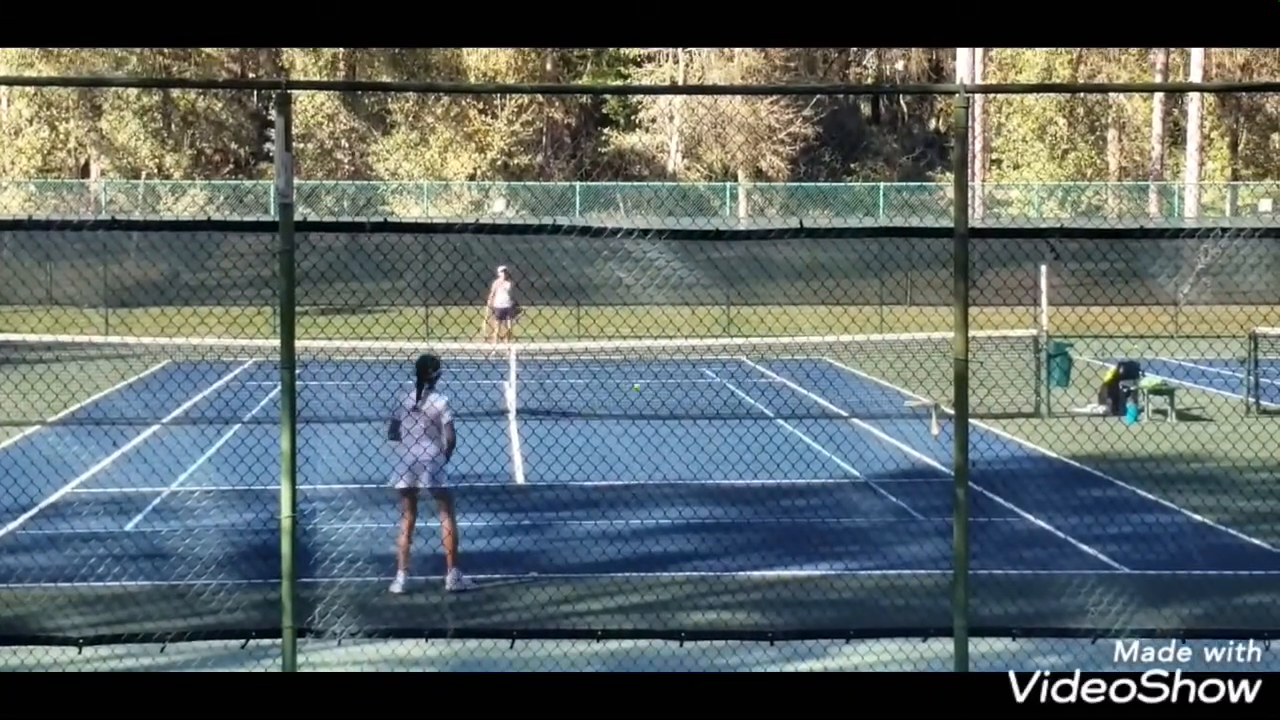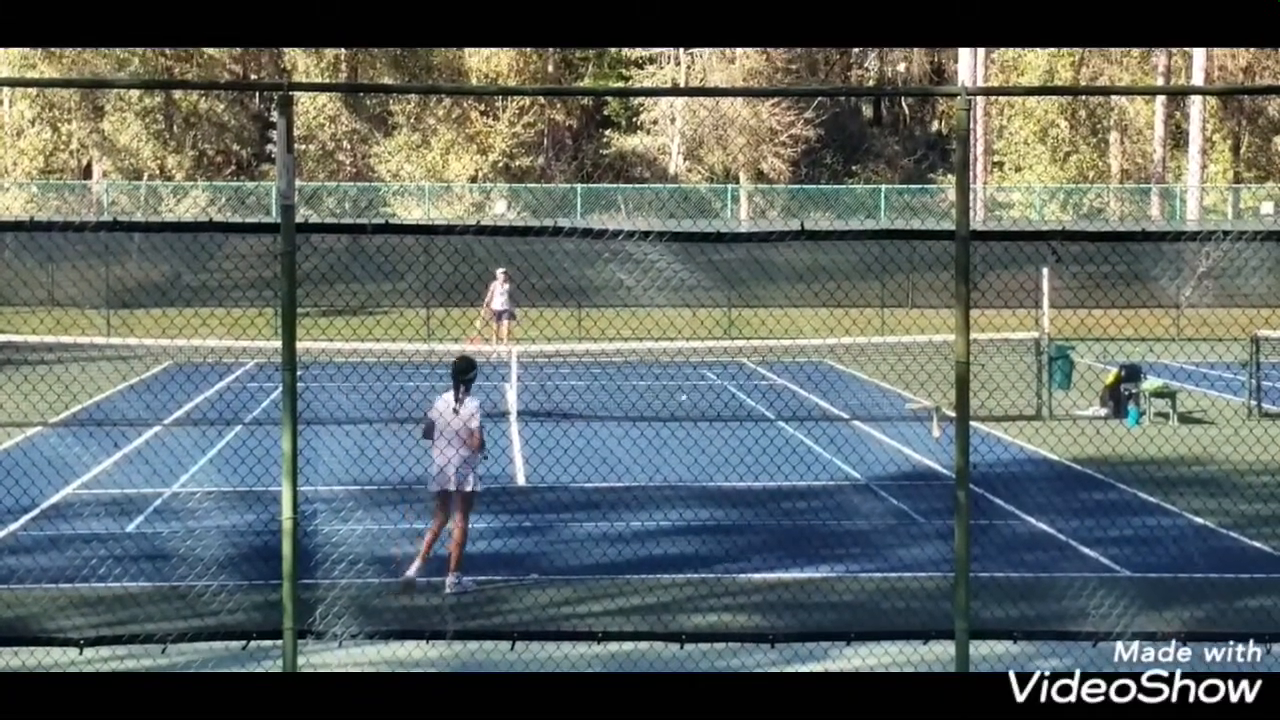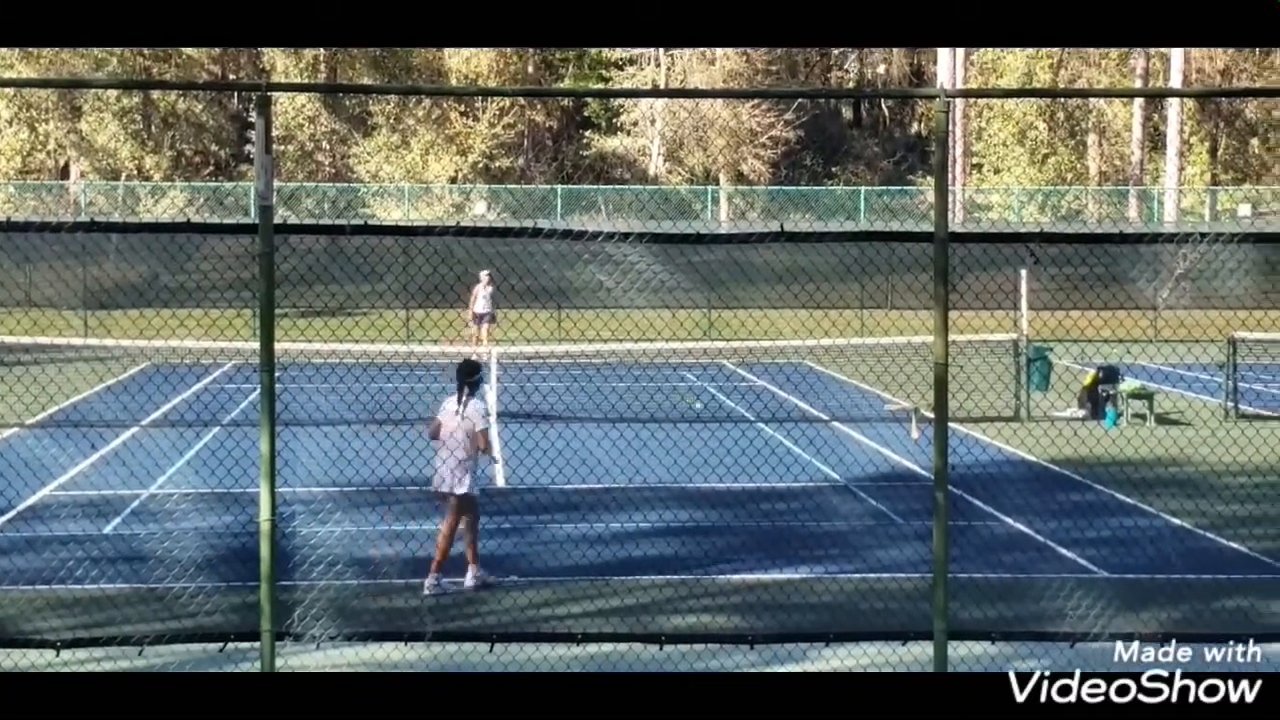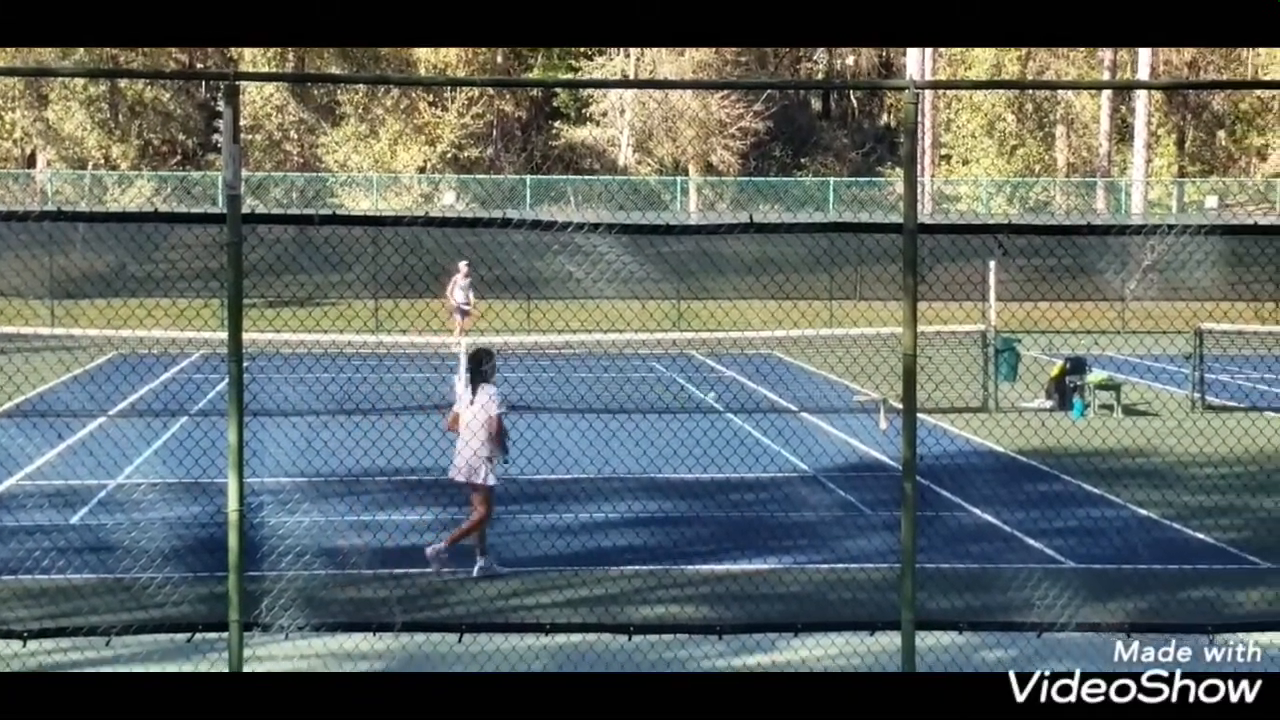
dt=0.3s
person 1, frame 1
left shoulder: (404, 401)
right shoulder: (441, 402)
left elbow: (392, 434)
right elbow: (450, 438)
right wrist: (446, 453)
left hip: (407, 466)
right hip: (433, 465)
left knee: (407, 523)
right knee: (448, 518)
left ankle: (401, 577)
right ankle: (452, 575)
person 1, frame 2
left shoulder: (440, 401)
right shoulder: (472, 405)
left elbow: (427, 433)
right elbow: (478, 442)
right wrist: (480, 449)
left hip: (439, 466)
right hip: (462, 468)
left knee: (440, 519)
right knee: (460, 522)
left ankle: (417, 565)
right ankle: (453, 578)
person 1, frame 3
left shoulder: (448, 402)
right shoulder: (478, 407)
left elbow: (433, 433)
right elbow: (483, 445)
right wrist: (490, 449)
left hip: (446, 468)
right hip: (462, 472)
left knee: (472, 517)
right knee: (450, 525)
left ankle: (474, 572)
right ankle: (433, 579)
person 1, frame 4
left shoulder: (465, 392)
right shoulder: (491, 393)
left elbow: (451, 424)
right elbow: (497, 429)
right wrist: (503, 446)
left hip: (464, 457)
right hip: (481, 459)
left knee: (480, 509)
right knee: (483, 512)
left ankle: (483, 561)
right ankle: (442, 547)
